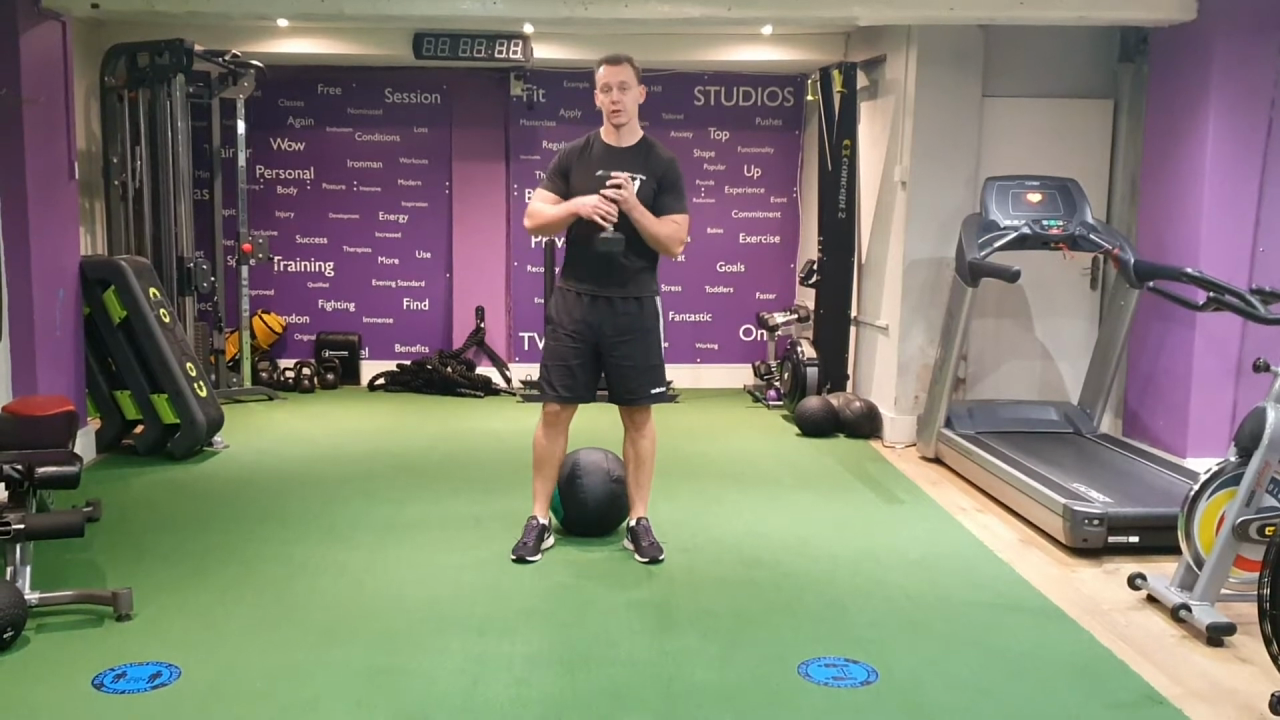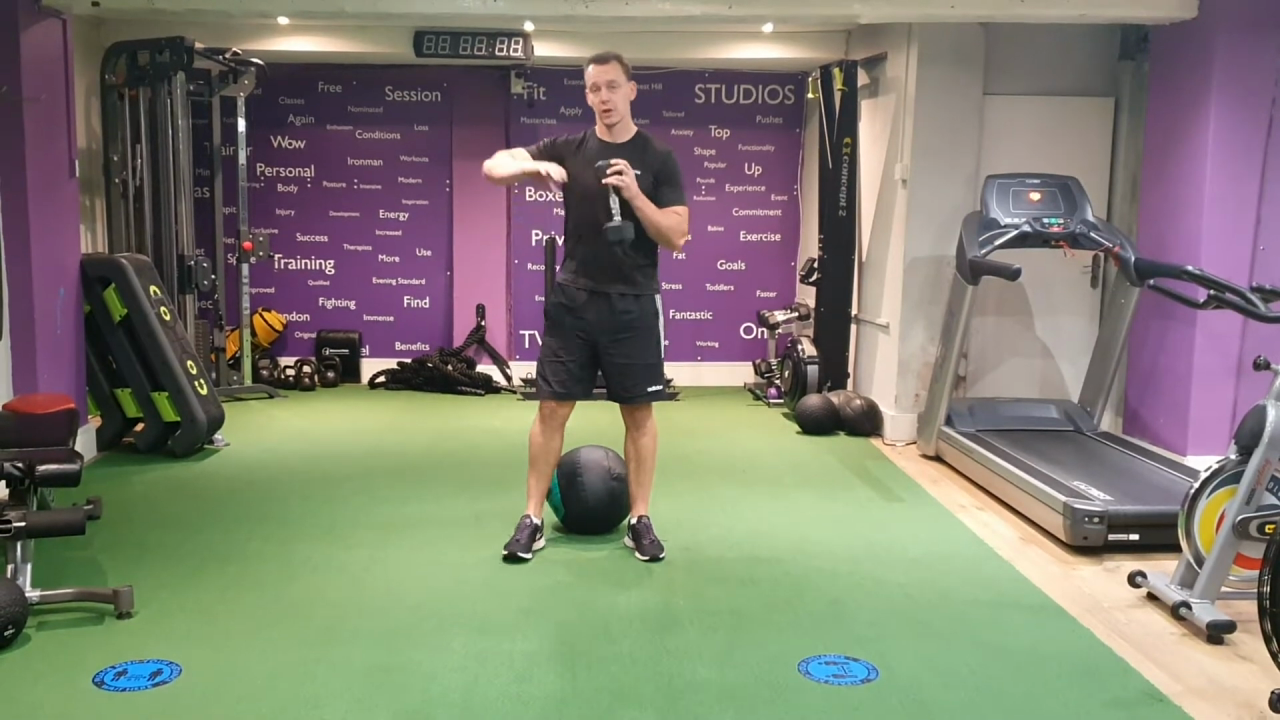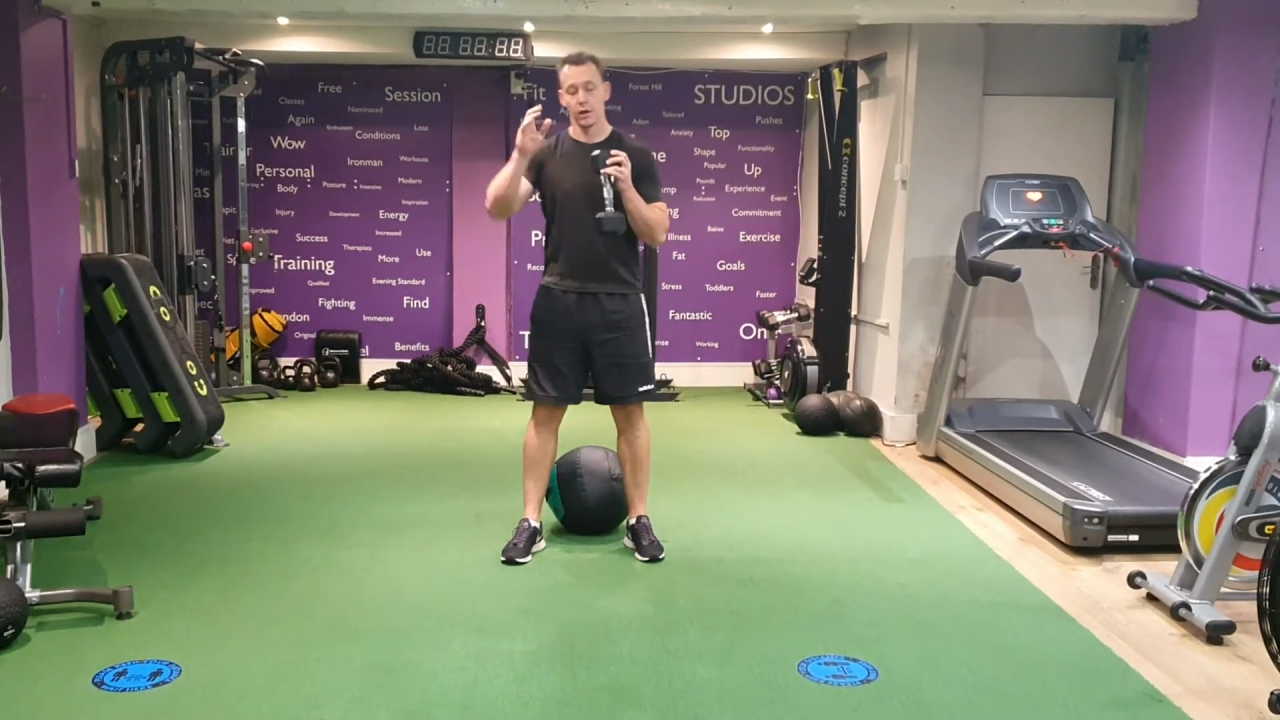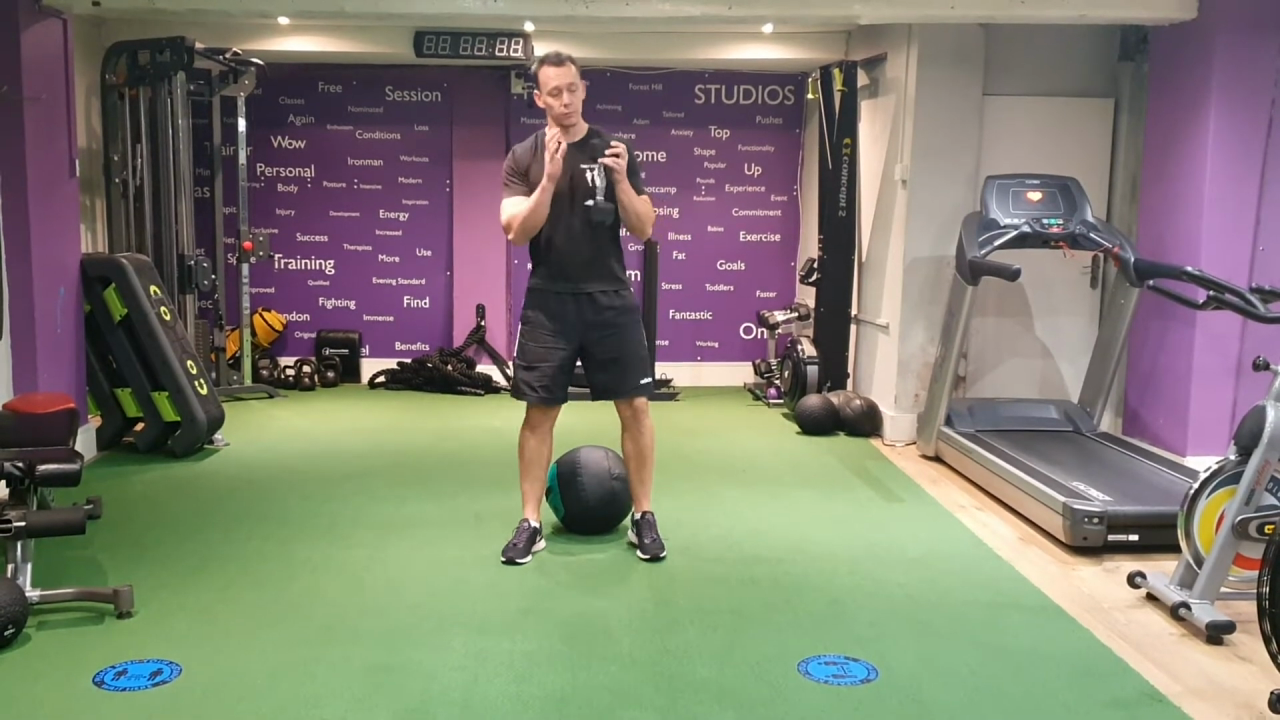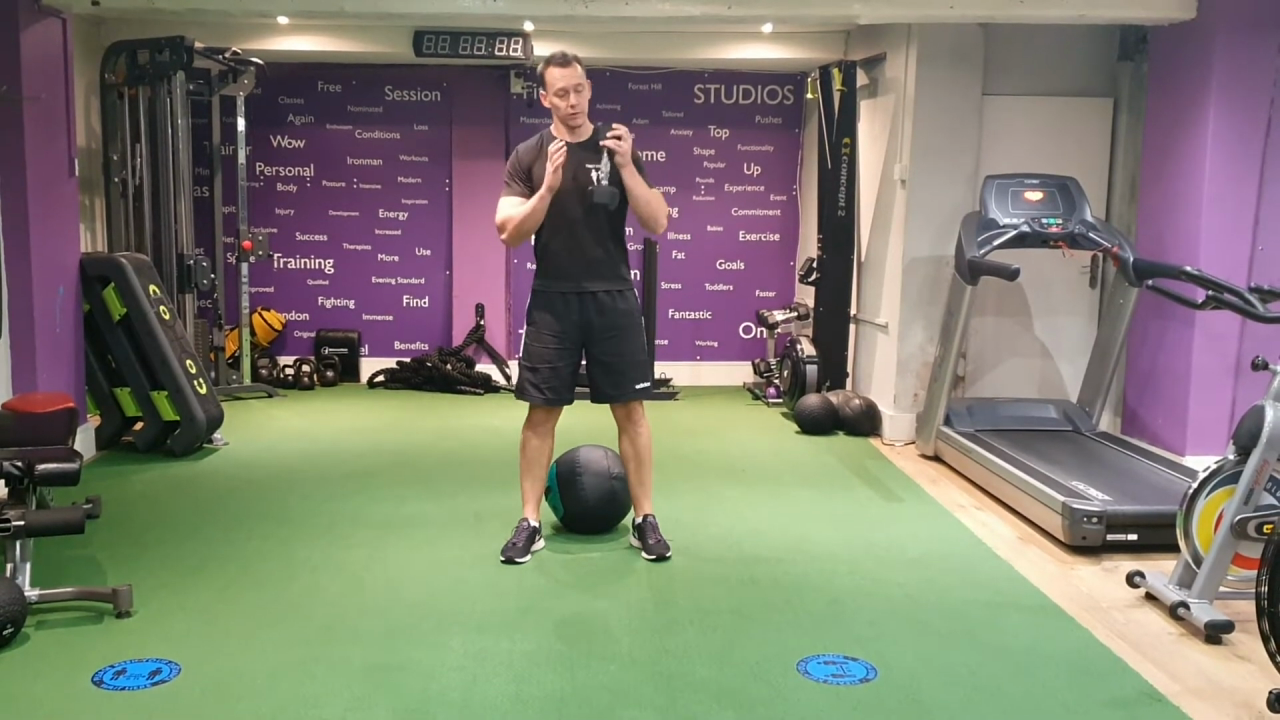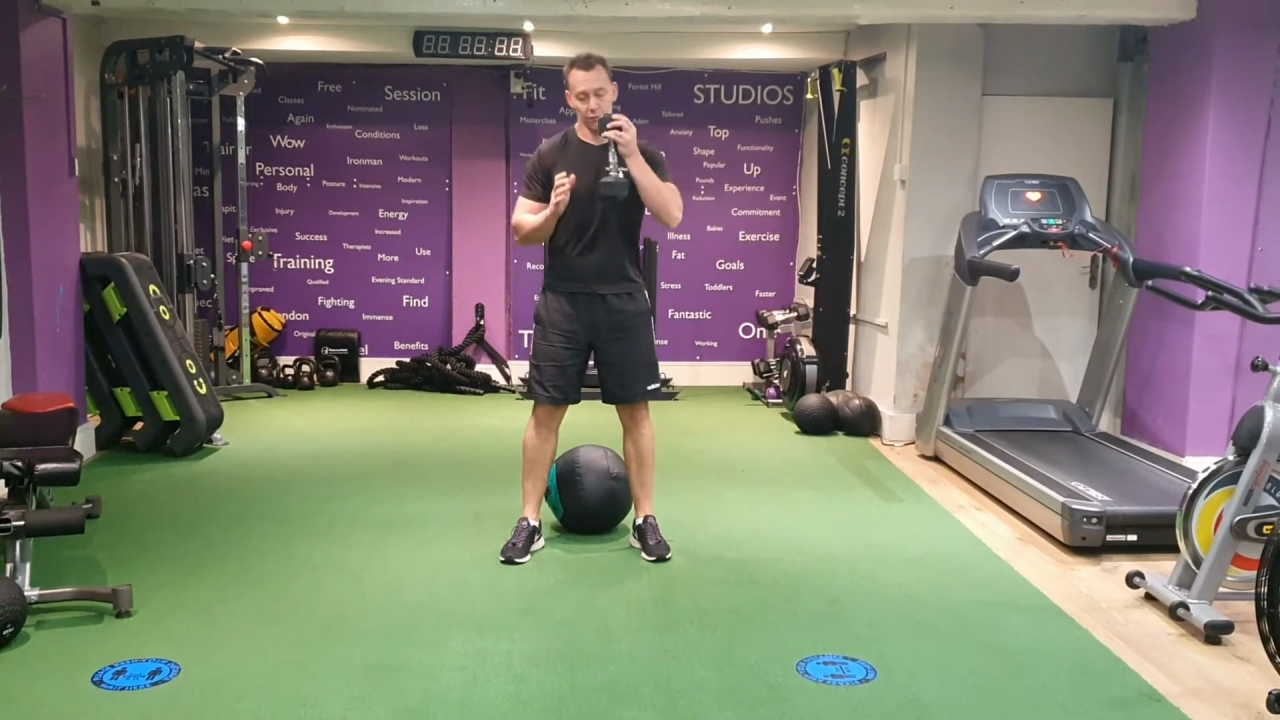
dt=0.2s
person 1, frame 1
left shoulder: (662, 164)
right shoulder: (573, 156)
left elbow: (674, 242)
right elbow: (534, 220)
left wrist: (633, 206)
right wrist: (577, 206)
left hip: (634, 305)
right hip: (575, 300)
left knee: (638, 413)
right knee: (555, 411)
left ankle: (638, 522)
right ankle: (540, 520)
person 1, frame 2
left shoulder: (658, 157)
right shoulder: (568, 149)
left elbow: (676, 236)
right elbow: (492, 167)
left wrist: (634, 194)
right wrist: (533, 164)
left hip: (633, 302)
right hip: (573, 298)
left knee: (639, 412)
right knee: (552, 409)
left ankle: (639, 520)
right ankle: (532, 520)
person 1, frame 3
left shoulder: (635, 154)
right shoulder: (547, 152)
left elbow: (657, 234)
right elbow: (497, 209)
left wrist: (625, 186)
right wrist: (521, 155)
left hip: (618, 300)
right hip: (559, 299)
left knee: (630, 412)
right knee: (545, 411)
left ankle: (638, 521)
right ankle: (531, 522)
person 1, frame 4
left shoulder: (613, 150)
right shoulder: (524, 155)
left elbow: (644, 228)
right elbow: (516, 232)
left wrist: (620, 179)
right wrist: (550, 177)
left hip: (610, 297)
right hip: (549, 300)
left knee: (636, 408)
right knee: (539, 411)
left ankle: (643, 516)
right ankle: (531, 523)
person 1, frame 5
left shoulder: (616, 149)
right shoulder: (528, 155)
left elbow: (657, 223)
right elbow: (509, 232)
left wrist: (626, 167)
right wrist: (549, 186)
left hip: (614, 296)
right hip: (553, 300)
left knee: (631, 410)
right knee: (542, 412)
left ankle: (644, 520)
right ankle: (529, 523)
person 1, frame 6
left shoulder: (640, 151)
right shoulder: (549, 154)
left elbow: (672, 215)
right elbow: (522, 231)
left wrist: (632, 155)
right wrist: (554, 210)
left hip: (624, 299)
right hip: (563, 299)
left knee: (635, 410)
right knee: (546, 411)
left ankle: (644, 520)
right ankle: (530, 522)
